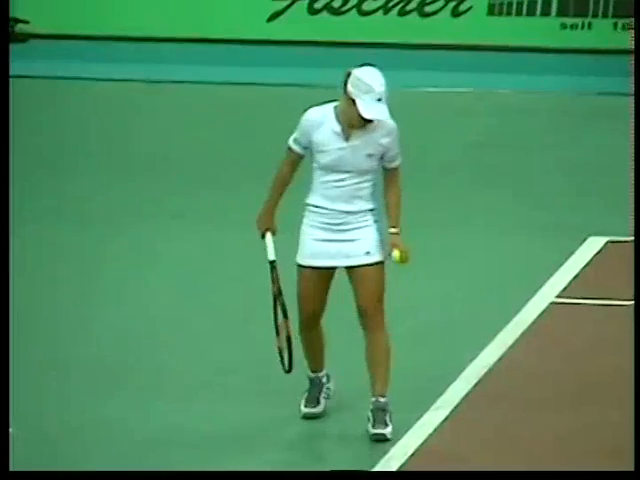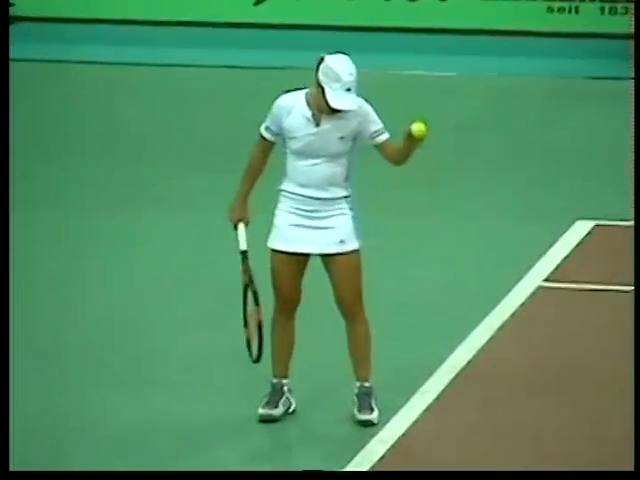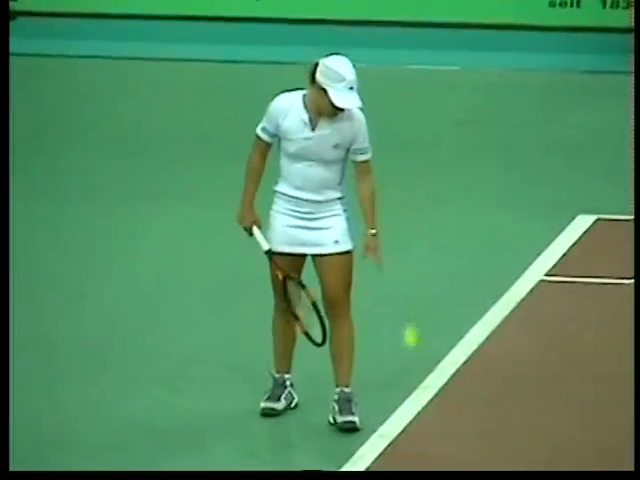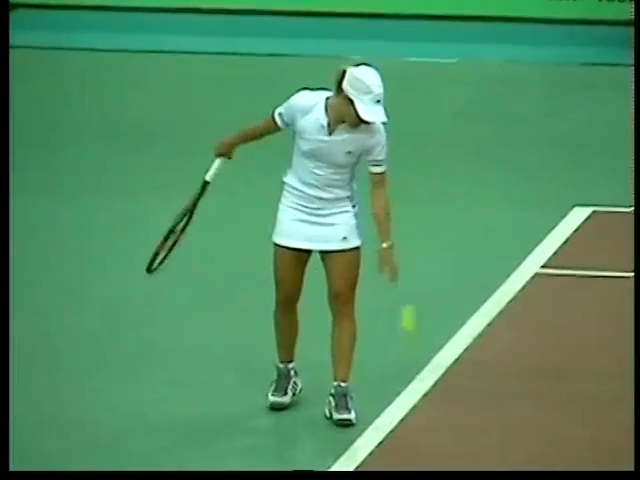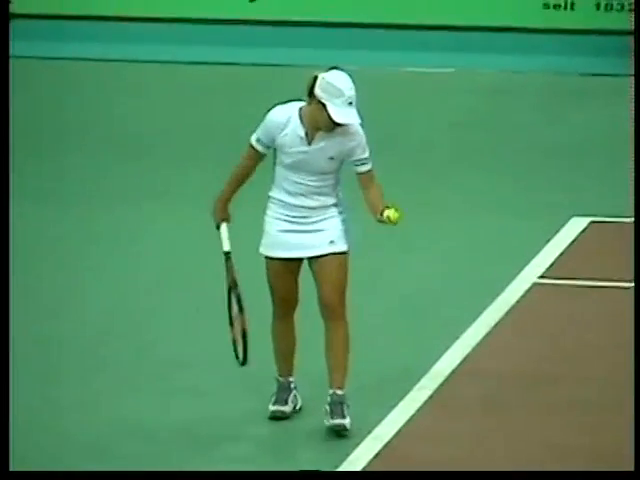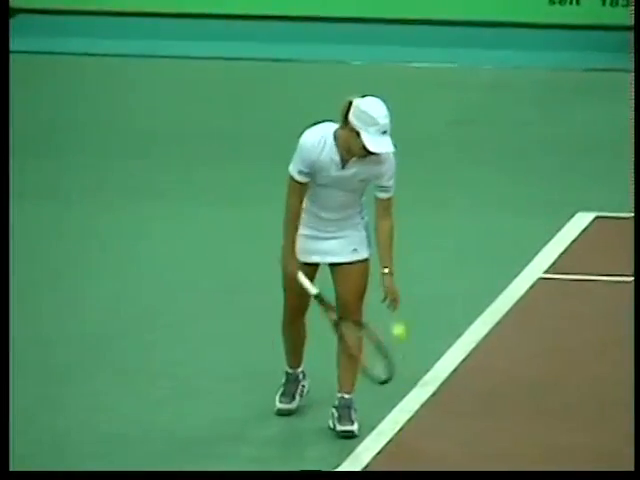
dt=0.5s
person 1, frame 1
left shoulder: (386, 129)
right shoulder: (314, 119)
left elbow: (391, 181)
right elbow: (289, 165)
left wrist: (394, 230)
right wrist: (268, 211)
left hip: (362, 232)
right hip: (317, 230)
left knee: (372, 318)
right knee: (308, 317)
left ankle: (380, 405)
right ankle: (320, 379)
person 1, frame 2
left shoulder: (359, 112)
right shoulder: (285, 106)
left elbow: (394, 155)
right elbow: (261, 151)
left wrist: (411, 142)
right wrist: (241, 200)
left hip: (336, 217)
right hip: (291, 215)
left knee: (351, 308)
right knee: (284, 305)
left ankle: (364, 389)
right ankle: (280, 388)
person 1, frame 3
left shoulder: (353, 120)
right shoulder: (282, 107)
left elbow: (364, 175)
right elbow: (259, 154)
left wrist: (371, 229)
right wrist: (246, 205)
left hip: (331, 221)
right hip: (286, 218)
left knee: (338, 307)
right knee: (284, 305)
left ankle: (344, 394)
right ankle: (282, 384)
person 1, frame 4
left shoulder: (373, 132)
right shoulder: (303, 104)
left elbow: (378, 186)
right elbow: (269, 126)
left wrist: (386, 244)
right wrist: (232, 142)
left hip: (339, 218)
right hip: (295, 213)
left knee: (342, 303)
right knee: (286, 300)
left ankle: (340, 390)
right ankle: (286, 372)
person 1, frame 5
left shoulder: (352, 135)
right shoulder: (279, 119)
left elbow: (368, 183)
right elbow: (250, 160)
left wrist: (383, 213)
right wrist: (224, 200)
left hip: (326, 226)
right hip: (281, 225)
left knee: (334, 310)
right knee: (284, 309)
left ankle: (337, 397)
right ankle: (286, 386)
person 1, frame 6
left shoulder: (383, 159)
right shoulder: (313, 141)
left elbow: (384, 216)
right elbow: (295, 198)
left wrist: (388, 271)
right wrist: (288, 250)
left hip: (350, 236)
right hip: (307, 232)
left knee: (351, 316)
right knee: (294, 311)
left ankle: (344, 402)
right ankle: (294, 376)
